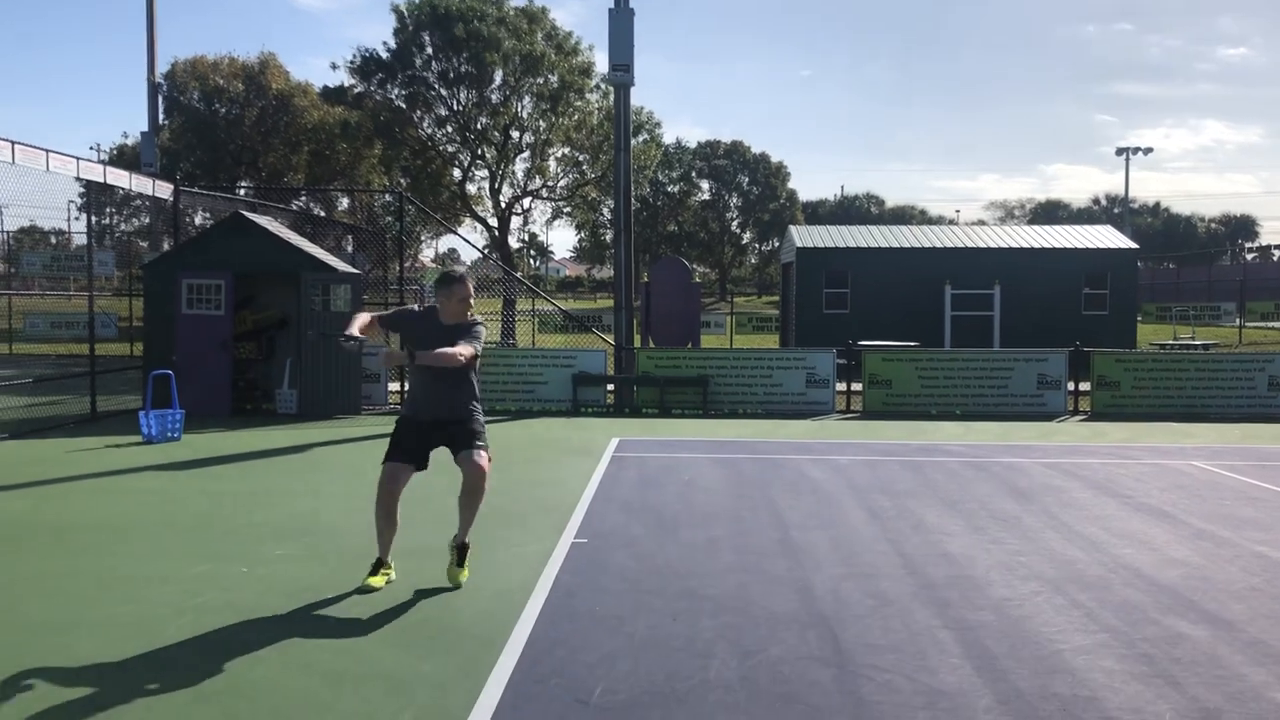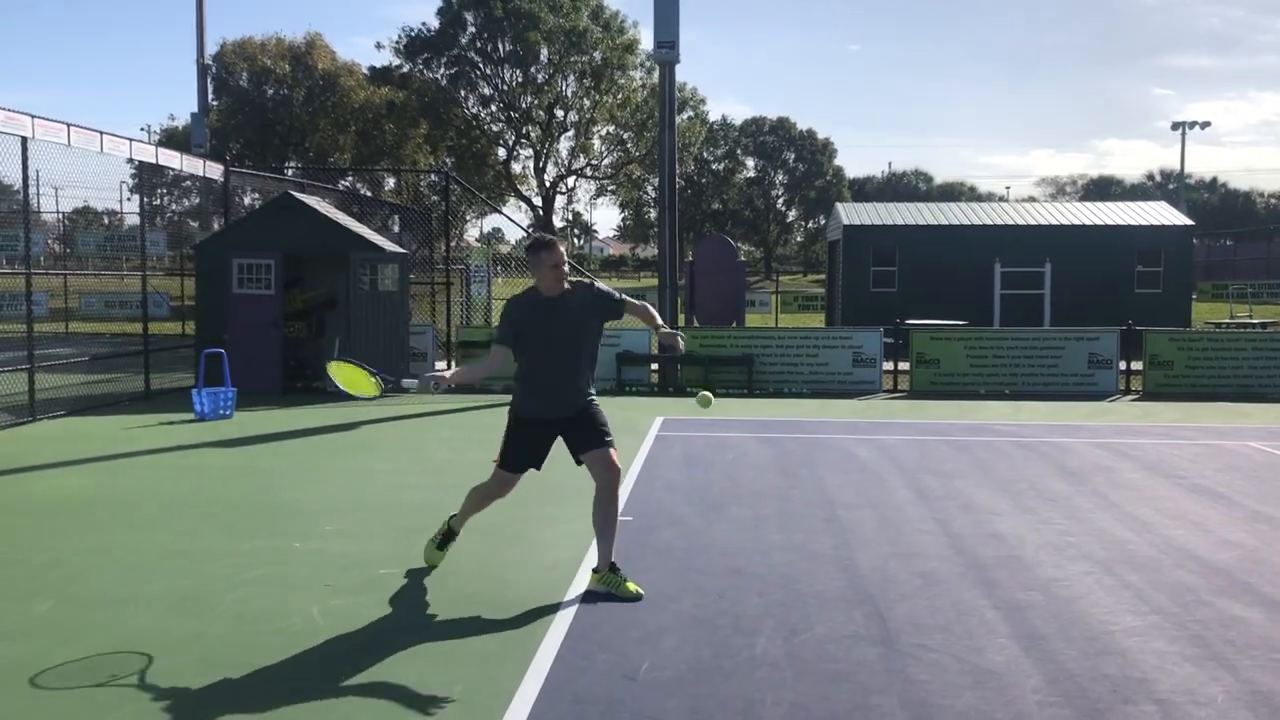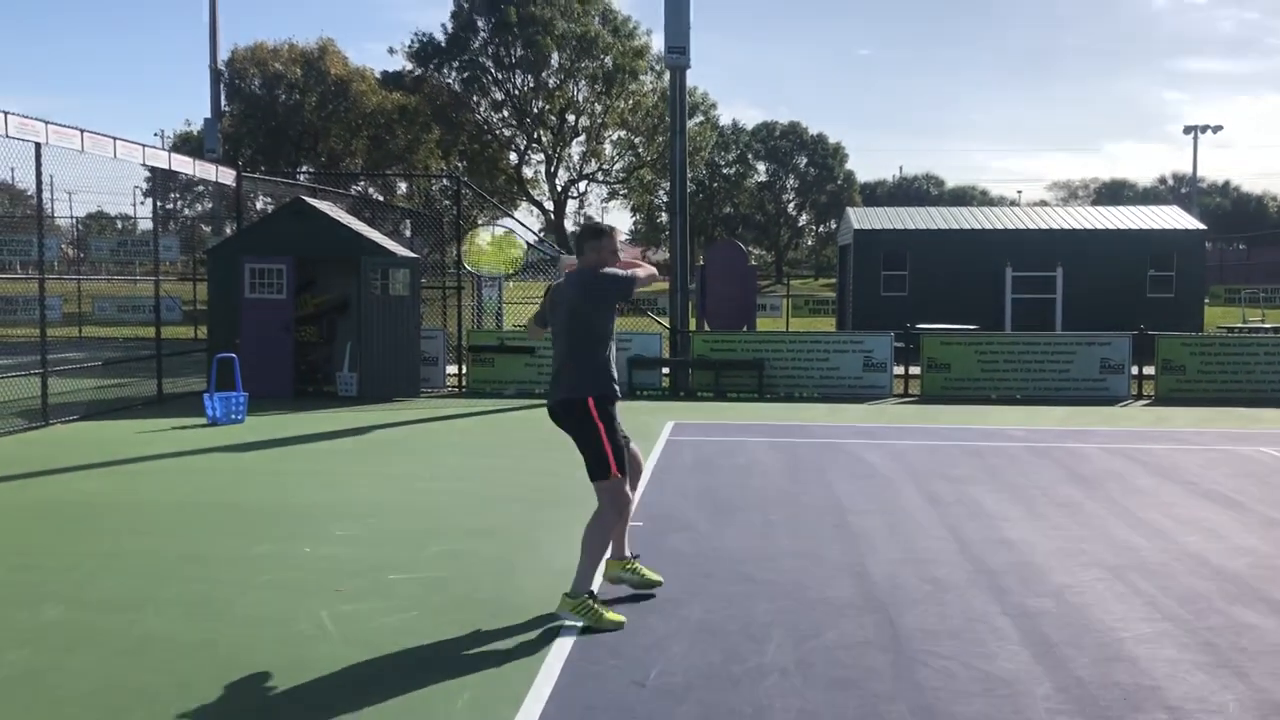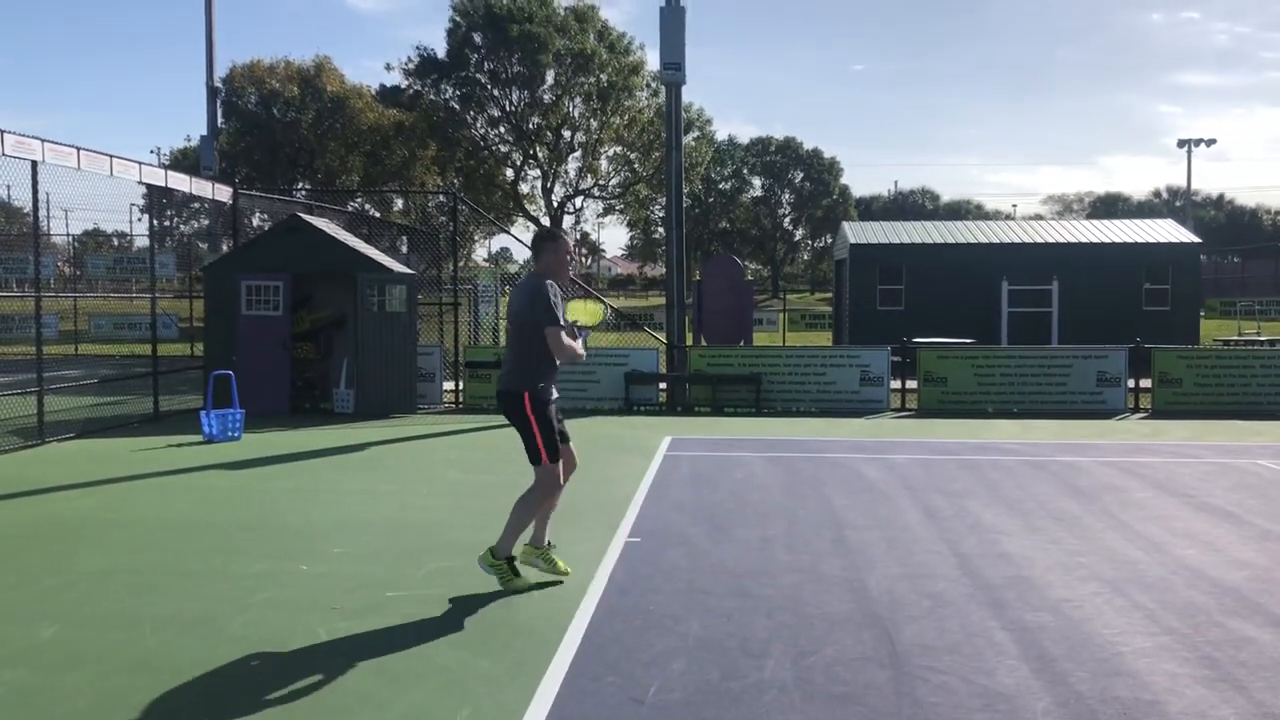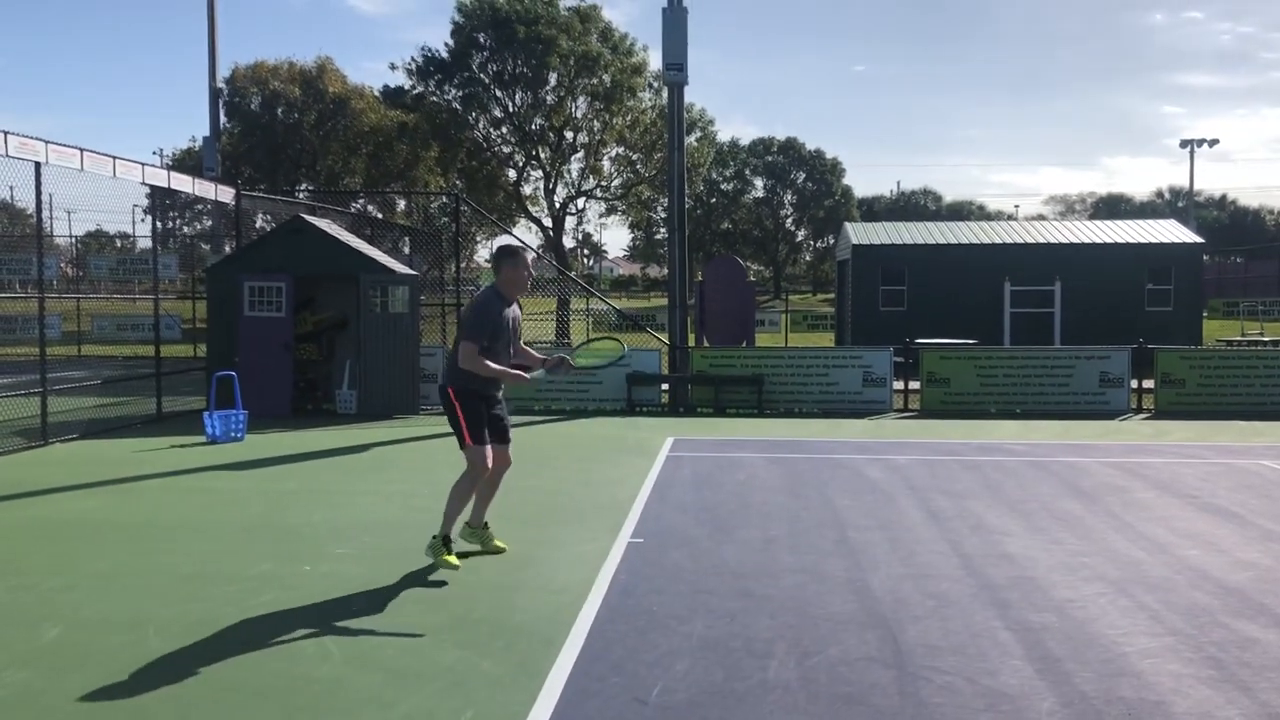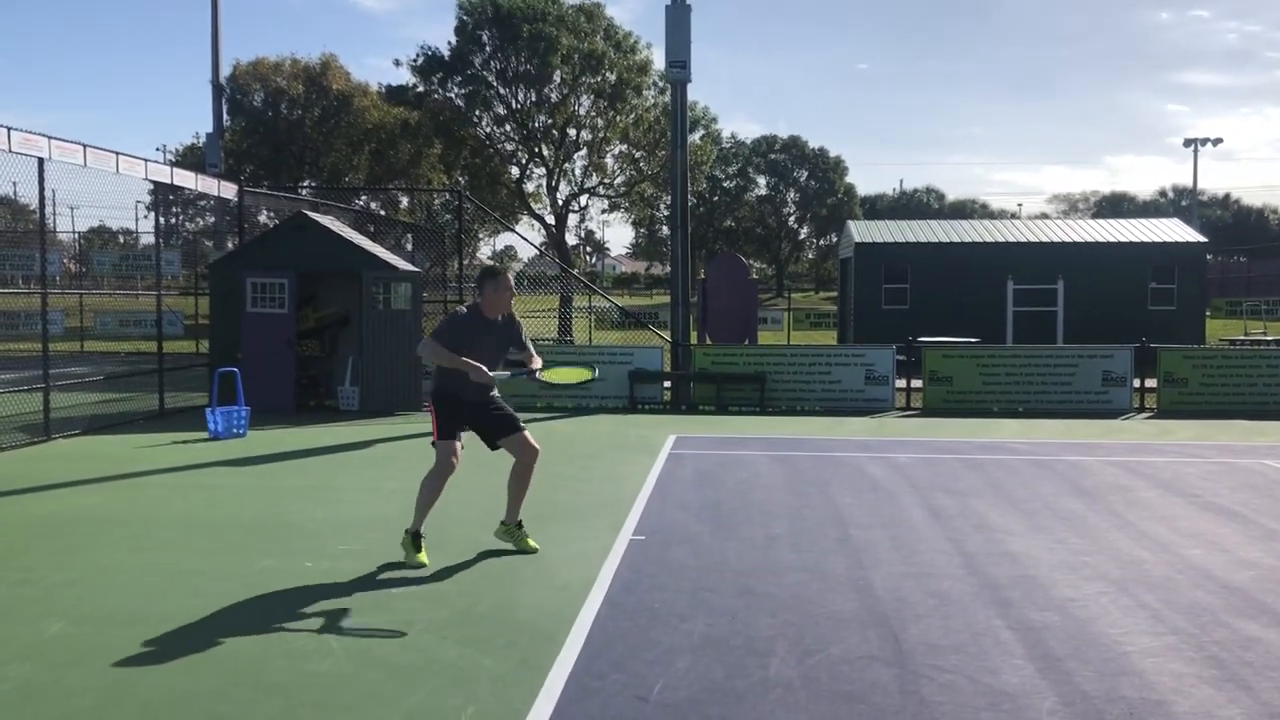
dt=0.5s
person 1, frame 1
left shoulder: (474, 327)
right shoulder: (415, 317)
left elbow: (457, 356)
right elbow: (370, 318)
left wrist: (410, 357)
right wrist: (353, 329)
left hip: (462, 415)
right hip: (418, 415)
left knee: (478, 470)
right knee: (388, 484)
left ankle: (460, 543)
right ankle: (384, 562)
person 1, frame 2
left shoulder: (588, 294)
right shoulder: (519, 309)
left elbow: (637, 306)
right elbow: (494, 362)
left wrist: (661, 329)
right wrist: (454, 375)
left hip: (580, 404)
right hip: (532, 409)
left knee: (609, 473)
right knee: (500, 484)
left ankle: (604, 571)
right ankle: (454, 527)
person 1, frame 3
left shoulder: (560, 287)
right shoulder: (600, 279)
left elbow: (535, 326)
right elbow: (649, 273)
right wrist: (617, 264)
left hip: (567, 400)
right hip: (585, 401)
left knee: (632, 466)
right knee: (614, 496)
left ankle: (621, 562)
right ankle: (578, 596)
person 1, frame 4
left shoulder: (526, 288)
right shoulder: (545, 289)
right elbow: (562, 348)
left wrist: (566, 338)
right wrist: (578, 347)
left hip: (535, 393)
right hip: (527, 394)
left knee: (567, 464)
right knee: (549, 481)
left ankle: (537, 546)
right ankle: (499, 555)
person 1, frame 5
left shoulder: (514, 306)
right shoulder: (484, 306)
left elbow: (516, 348)
right elbow: (466, 359)
left wrist: (546, 361)
right wrist: (509, 374)
left hip: (491, 394)
right hip: (463, 392)
left knee: (501, 463)
right knee: (480, 466)
left ankle: (475, 526)
right ankle: (441, 539)
person 1, frame 6
left shoulder: (510, 322)
right shoulder: (461, 318)
left elbow: (530, 356)
right elbow: (426, 349)
left wrist: (534, 367)
right wrist: (467, 365)
left hip: (485, 398)
right hip: (449, 397)
left knee: (529, 451)
right knee: (447, 461)
left ankle: (510, 524)
right ankle: (414, 534)
